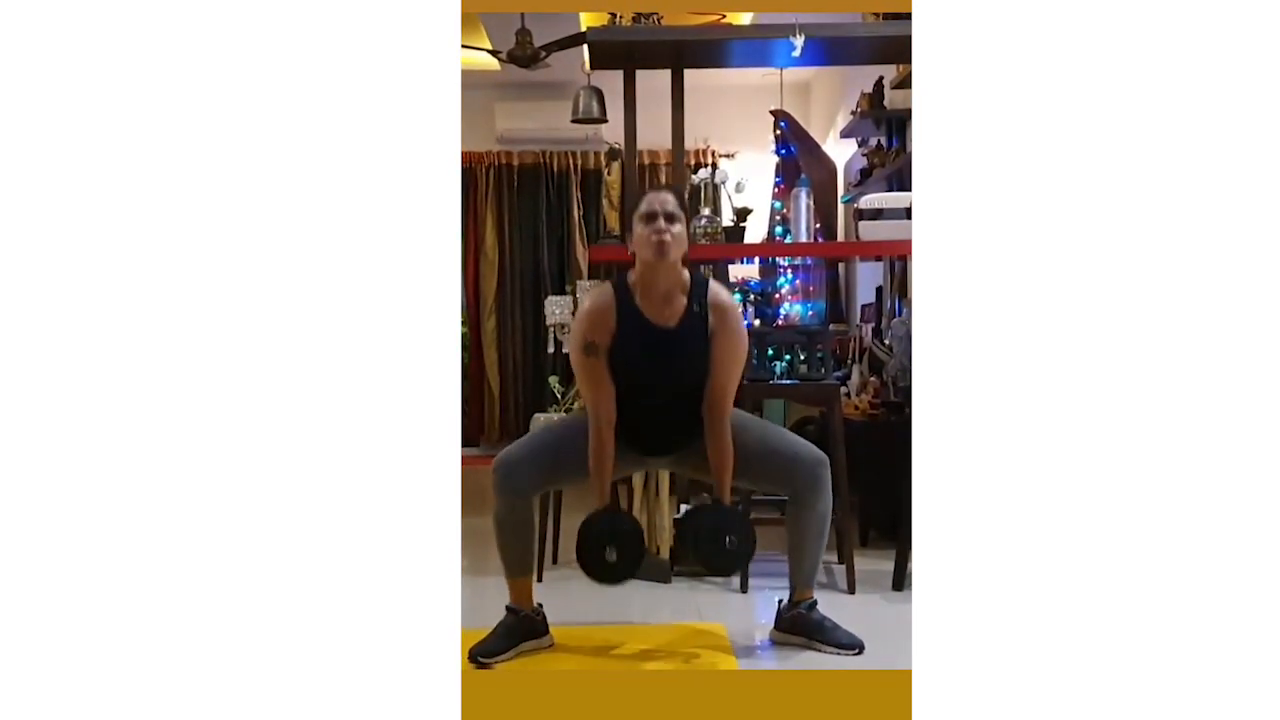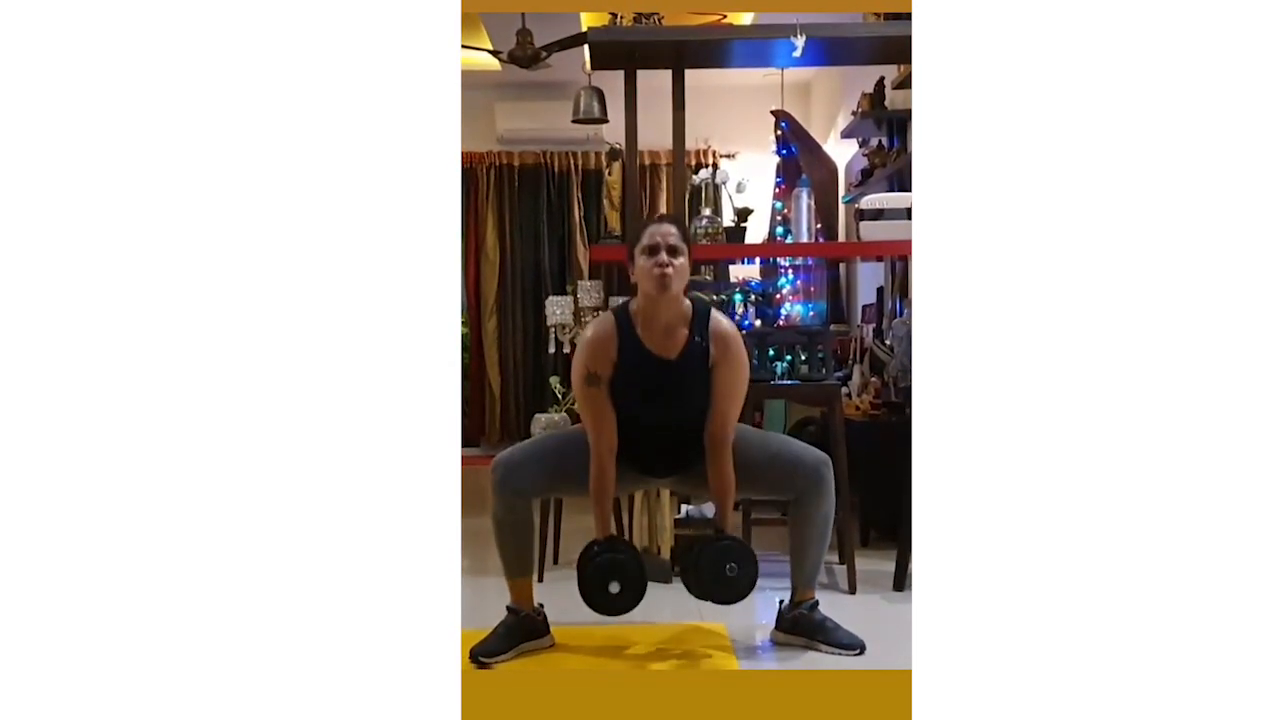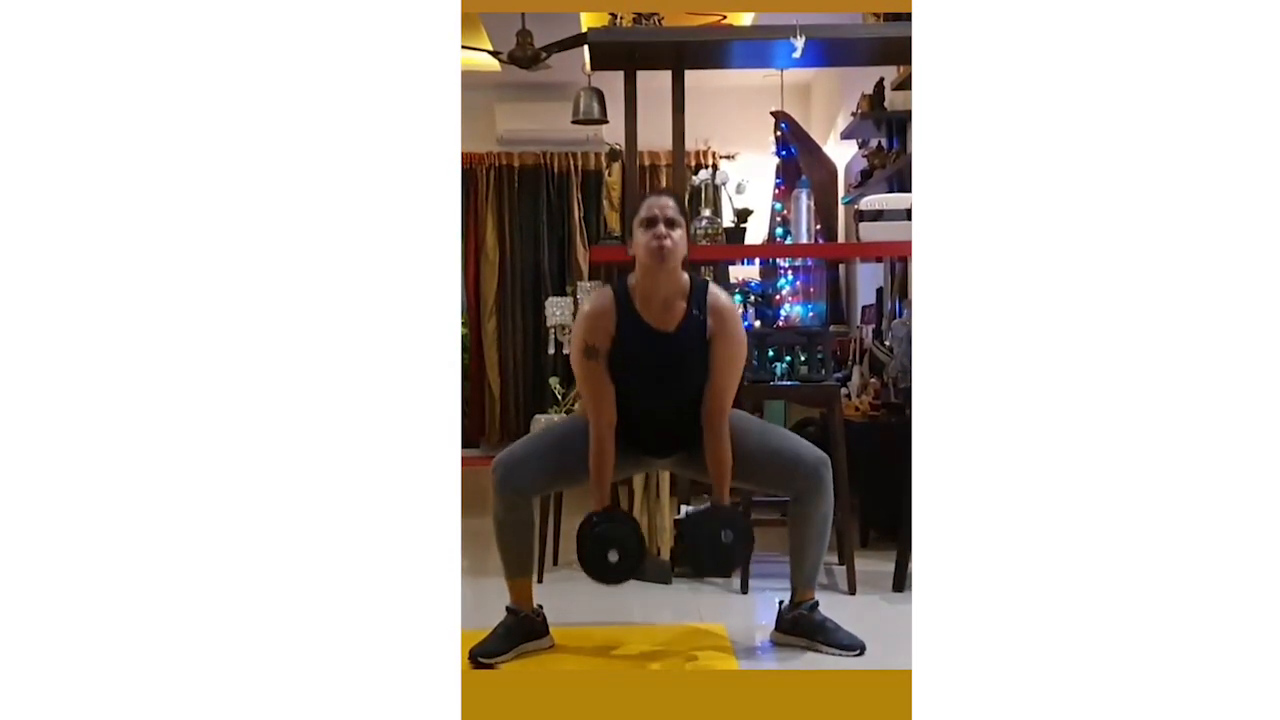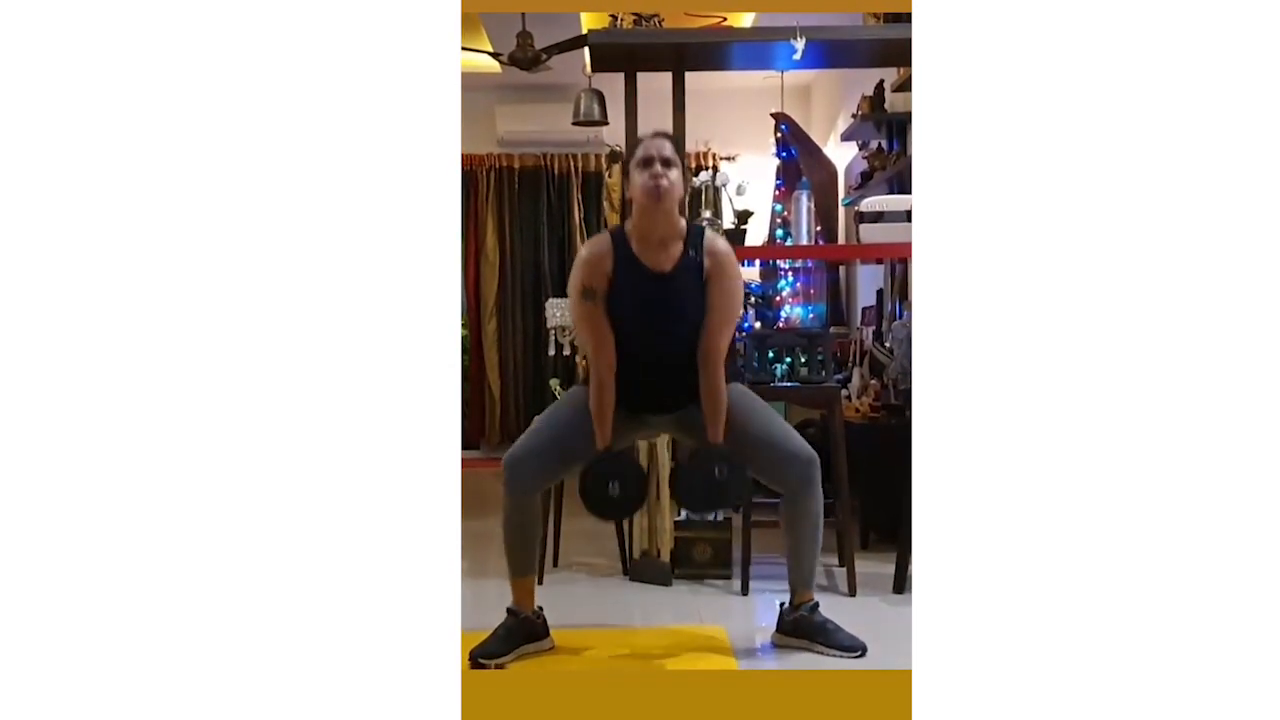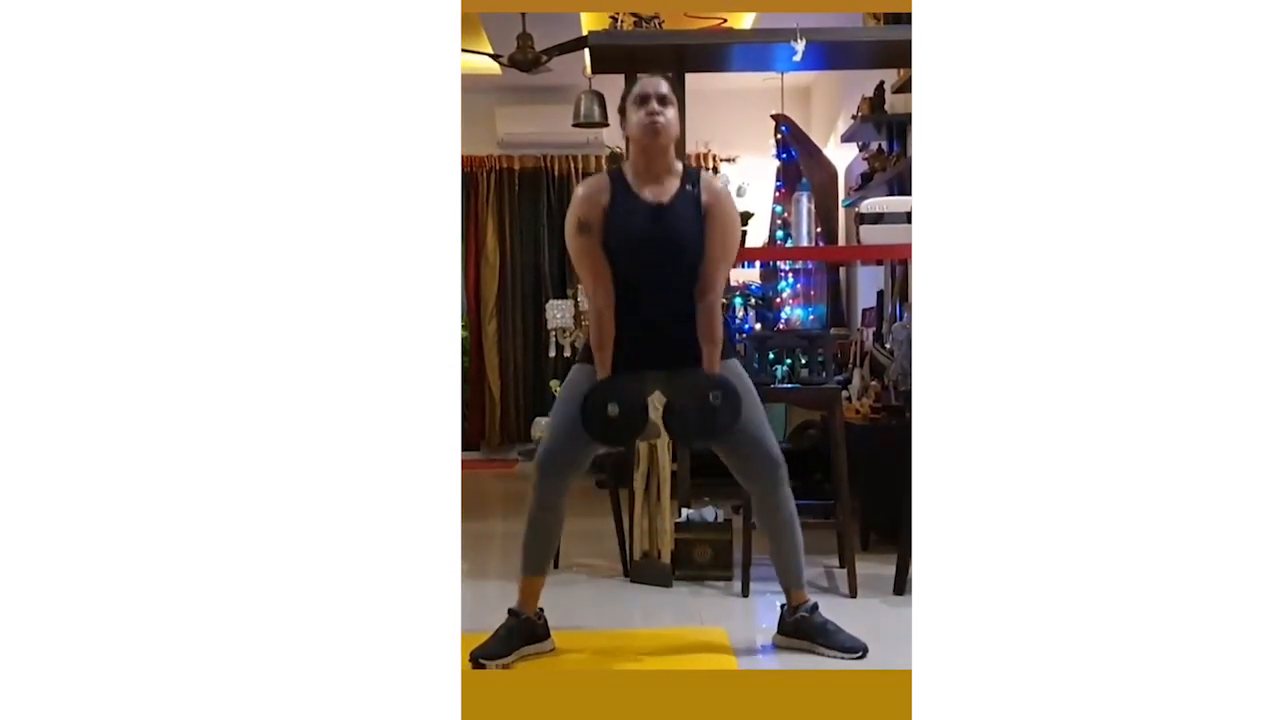
dt=0.2s
person 1, frame 1
left shoulder: (719, 308)
right shoulder: (600, 311)
left elbow: (719, 415)
right elbow: (601, 422)
left wrist: (722, 502)
right wrist: (602, 507)
left hip: (693, 435)
right hip: (625, 435)
left knee: (811, 471)
right knee: (510, 475)
left ankle: (798, 611)
right ankle: (524, 617)
person 1, frame 2
left shoulder: (722, 337)
right shoulder: (601, 340)
left elbow: (720, 443)
right elbow: (602, 451)
left wrist: (723, 532)
right wrist: (604, 539)
left hip: (696, 454)
right hip: (626, 454)
left knee: (815, 474)
right knee: (508, 477)
left ankle: (800, 612)
right ankle: (525, 618)
person 1, frame 3
left shoulder: (718, 309)
right shoulder: (600, 312)
left elbow: (717, 413)
right elbow: (602, 421)
left wrist: (721, 507)
right wrist: (602, 510)
left hip: (694, 433)
right hip: (624, 435)
left knee: (813, 470)
right knee: (511, 475)
left ankle: (800, 613)
right ankle: (524, 619)
person 1, frame 4
left shoulder: (715, 254)
right shoulder: (599, 256)
left elbow: (714, 354)
right elbow: (600, 356)
left wrist: (715, 446)
right wrist: (604, 448)
left hip: (695, 393)
right hip: (620, 395)
left knee: (801, 465)
right knee: (520, 470)
left ankle: (802, 614)
right ankle: (523, 619)
person 1, frame 5
left shoulder: (710, 192)
right shoulder: (594, 196)
left elbow: (711, 295)
right elbow: (599, 299)
left wrist: (711, 378)
right wrist: (604, 382)
left hip: (694, 354)
right hip: (619, 354)
left knee: (767, 468)
right knee: (551, 470)
left ankle: (799, 614)
right ankle: (527, 620)
